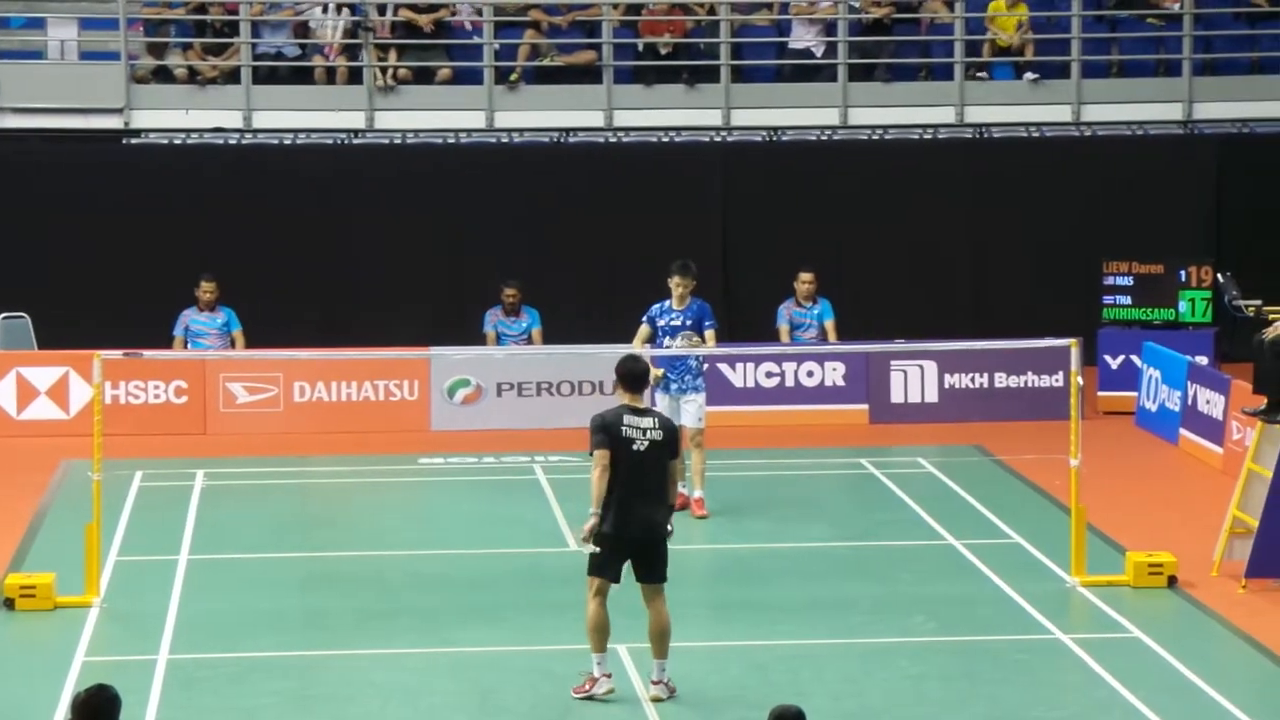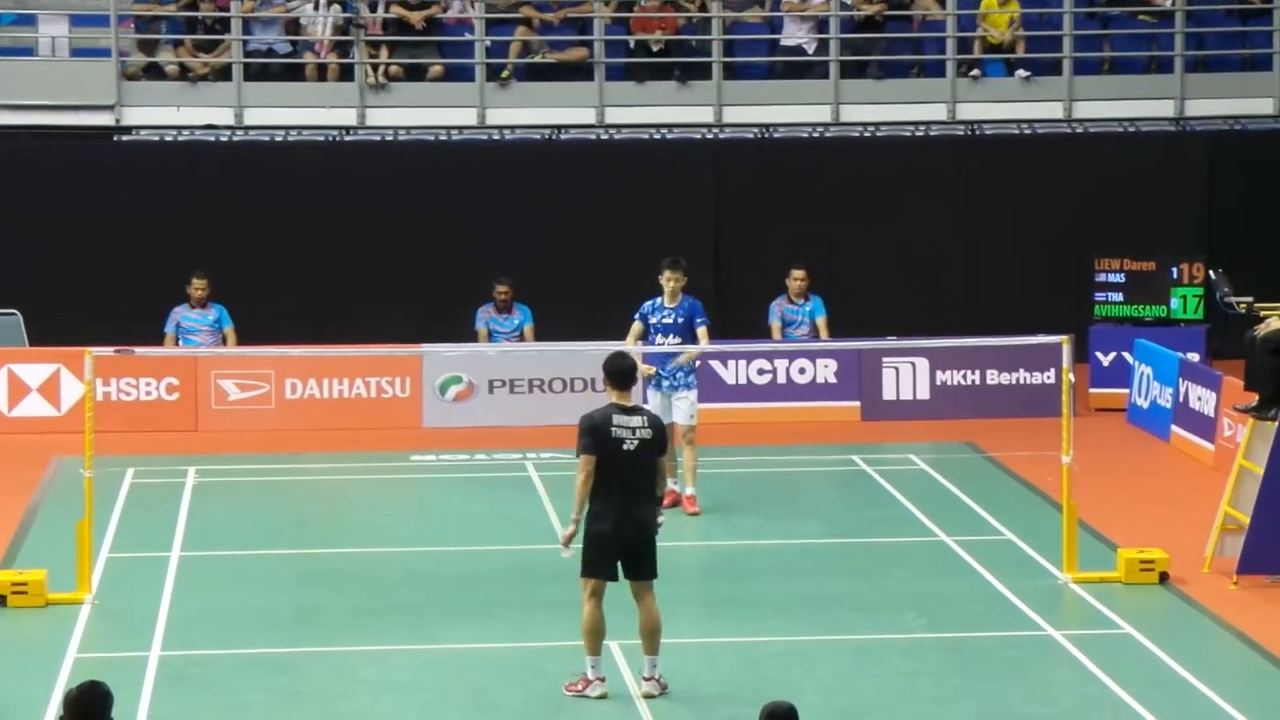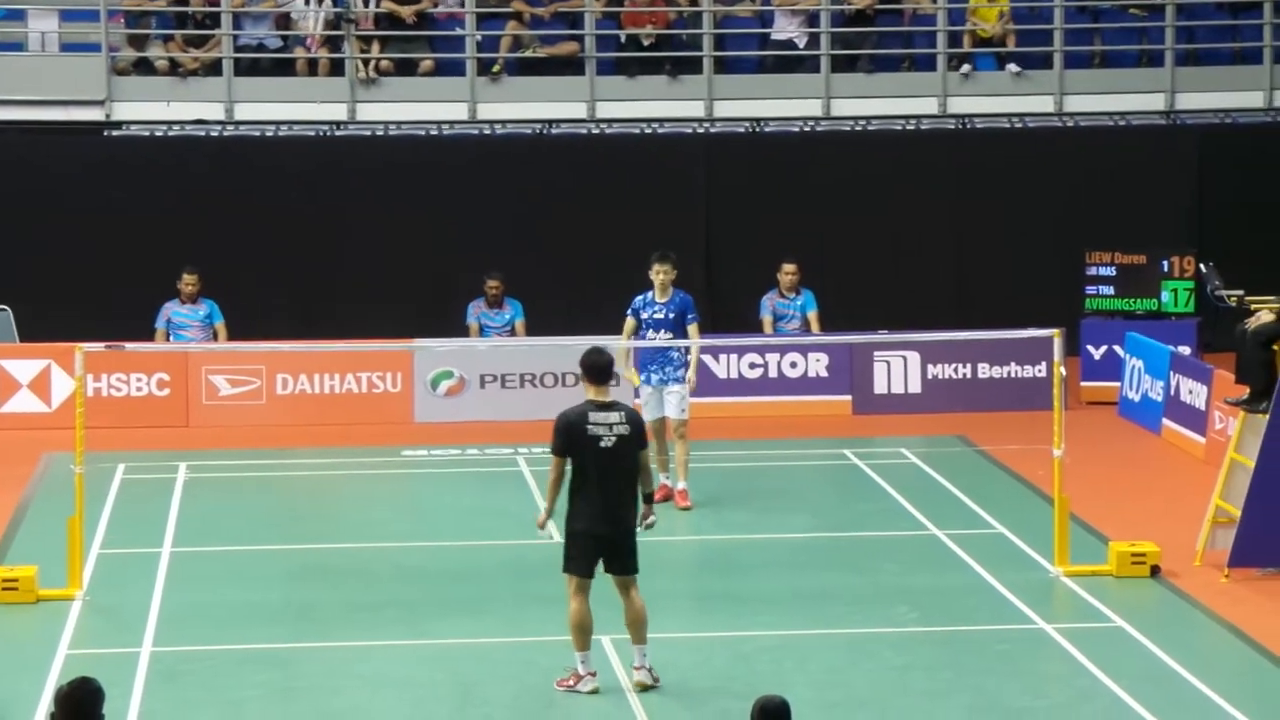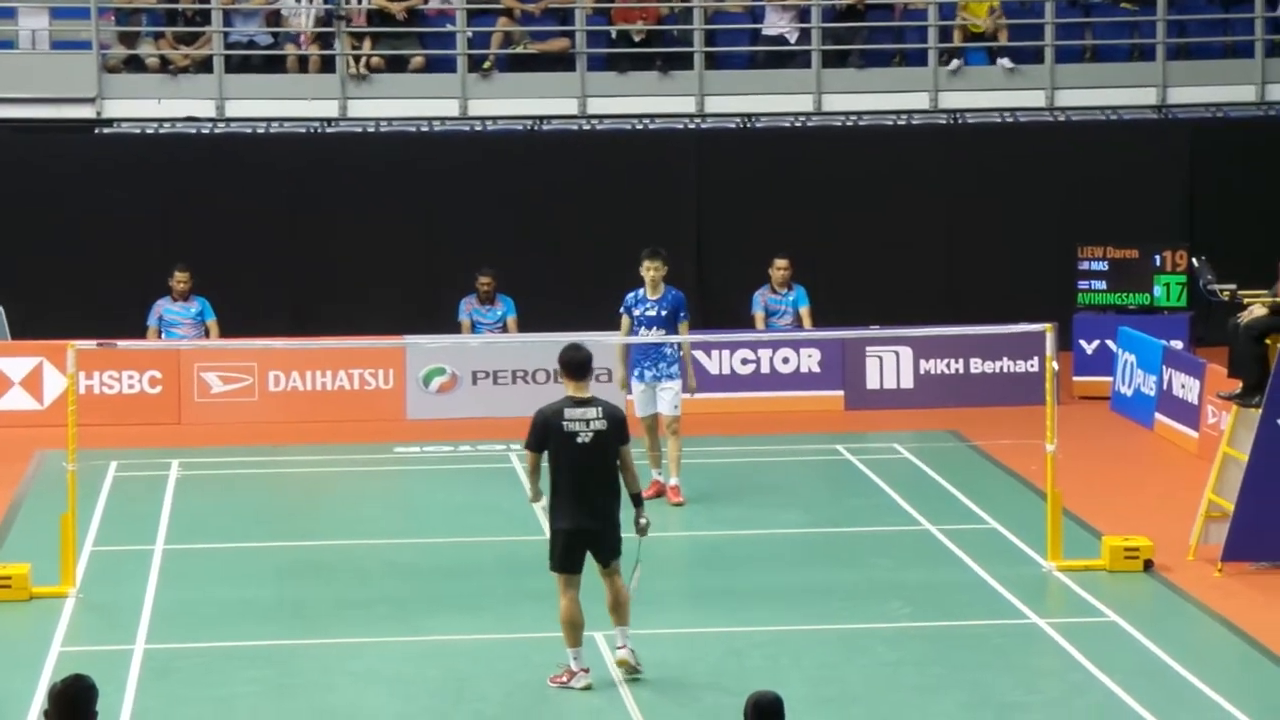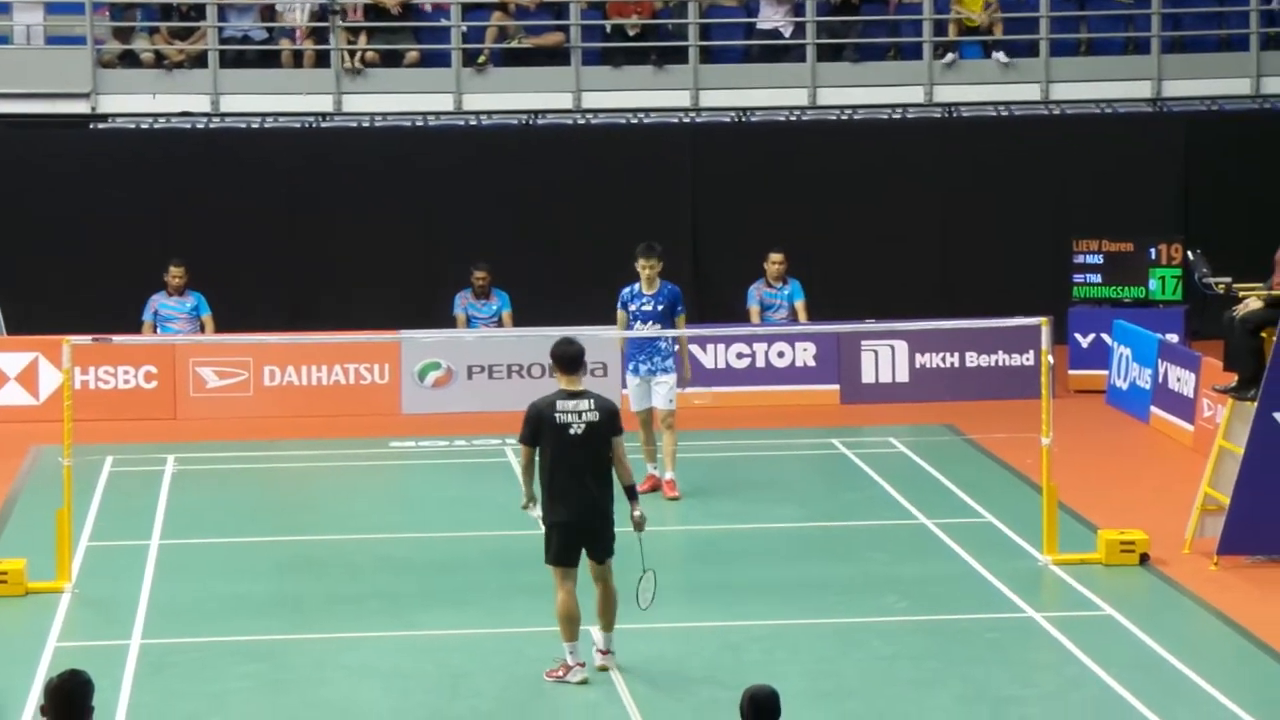
dt=0.2s
person 1, frame 1
left shoulder: (605, 420)
right shoulder: (667, 426)
left elbow: (602, 467)
right elbow: (672, 479)
left wrist: (594, 514)
right wrist: (667, 515)
left hip: (614, 526)
right hip: (653, 528)
left knee: (597, 595)
right knee: (656, 600)
left ankle: (600, 675)
right ankle: (659, 680)
person 1, frame 2
left shoulder: (593, 421)
right shoulder: (654, 423)
left elbow: (586, 472)
right elbow: (661, 474)
left wrist: (575, 520)
right wrist: (656, 507)
left hip: (603, 525)
right hip: (642, 525)
left knee: (592, 597)
right knee: (646, 598)
left ankle: (593, 678)
right ankle: (651, 677)
person 1, frame 3
left shoulder: (569, 419)
right shoulder: (632, 418)
left elbow: (558, 473)
right elbow: (644, 468)
left wrist: (548, 510)
right wrist: (648, 503)
left hip: (584, 522)
right hip: (622, 521)
left knee: (578, 593)
right knee: (630, 591)
left ankle: (584, 673)
right ankle: (642, 667)
person 1, frame 4
left shoulder: (547, 416)
right shoulder: (613, 414)
left elbow: (533, 465)
right elbow: (627, 466)
left wrist: (534, 490)
right wrist: (639, 507)
left hip: (566, 518)
right hip: (606, 516)
left knee: (568, 590)
right knee: (613, 575)
left ankle: (577, 669)
right ankle: (623, 646)
person 1, frame 5
left shoulder: (540, 409)
right shoulder: (606, 407)
left elbow: (526, 462)
right elbow: (620, 459)
left wrist: (529, 495)
right wrist: (634, 502)
left hip: (560, 511)
right hip: (599, 509)
left knee: (565, 584)
right knee: (603, 576)
left ankle: (573, 663)
right ankle: (604, 651)
person 2, frame 1
left shoulder: (702, 309)
right shoulder: (657, 310)
left elbow: (712, 344)
right elbow: (638, 342)
left wrist: (701, 345)
right wrist: (649, 368)
left hip: (692, 384)
right hip: (665, 384)
left knee: (696, 439)
left ankle: (698, 496)
right ankle: (681, 492)
person 2, frame 2
left shoulder: (693, 306)
right shoulder: (649, 307)
left elbow: (705, 341)
right elbow: (631, 339)
left wrist: (695, 352)
right wrist: (639, 365)
left hip: (684, 381)
right hip: (657, 381)
left knee: (687, 436)
right knee: (664, 437)
left ankle: (689, 493)
right ankle: (672, 489)
person 2, frame 3
left shoulder: (684, 301)
right shoulder: (639, 302)
left elbow: (694, 338)
right elbow: (626, 336)
left wrist: (692, 370)
right wrist: (628, 368)
left hip: (675, 376)
right hip: (648, 376)
left knee: (679, 430)
right knee: (655, 431)
left ankle: (681, 487)
right ankle: (664, 484)
person 2, frame 4
left shoulder: (676, 298)
right shoulder: (631, 299)
left elbow: (684, 337)
right elbow: (625, 336)
left wrist: (690, 373)
right wrist: (622, 370)
left hip: (668, 372)
right hip: (640, 372)
left knee: (672, 426)
right knee: (649, 427)
left ankle: (673, 484)
right ankle: (657, 480)
person 2, frame 5
left shoulder: (672, 292)
right shoulder: (627, 294)
left elbow: (681, 331)
left wrist: (686, 364)
right wrist: (626, 359)
left hip: (663, 366)
right hip: (635, 367)
left knee: (666, 421)
right knee: (643, 422)
left ankle: (669, 478)
right ankle: (652, 474)
